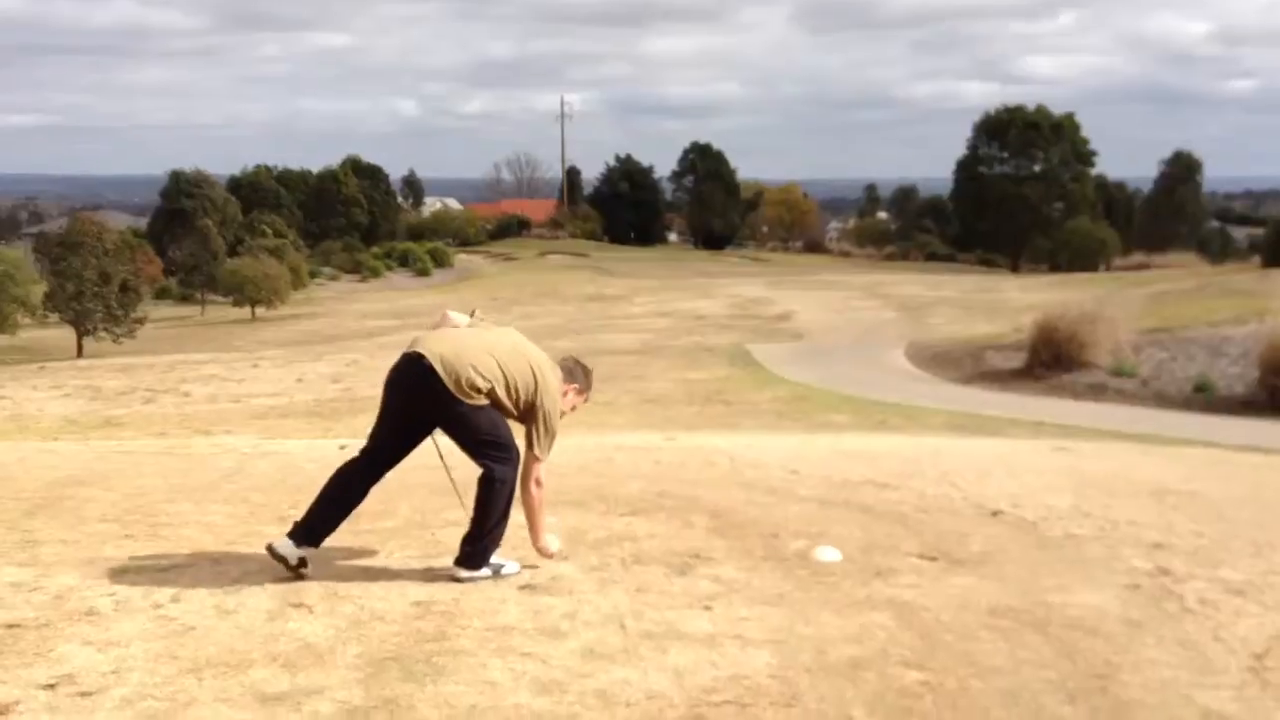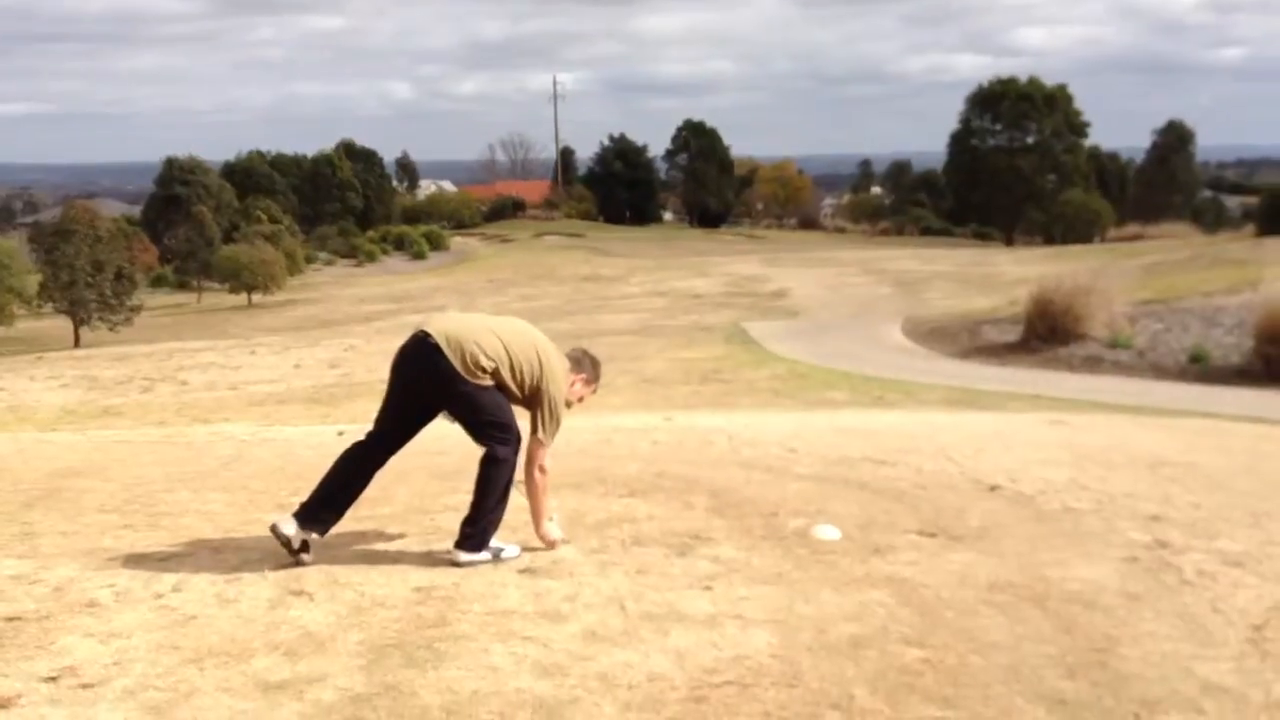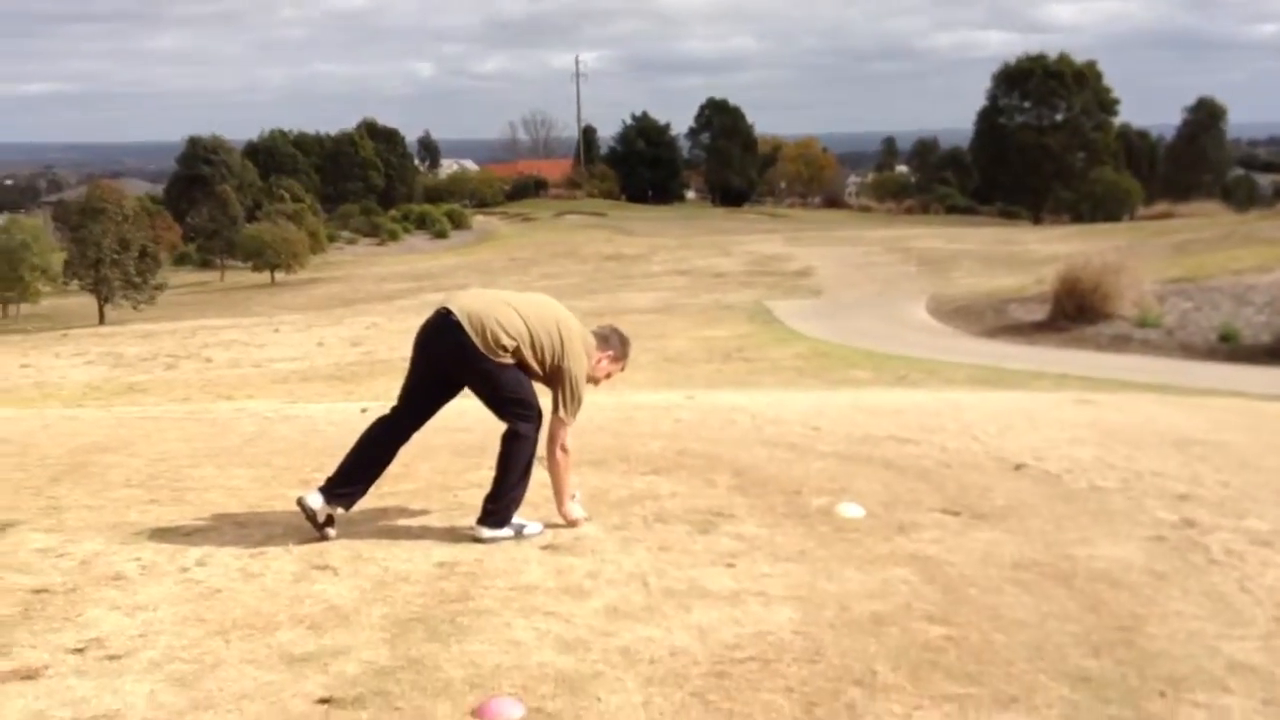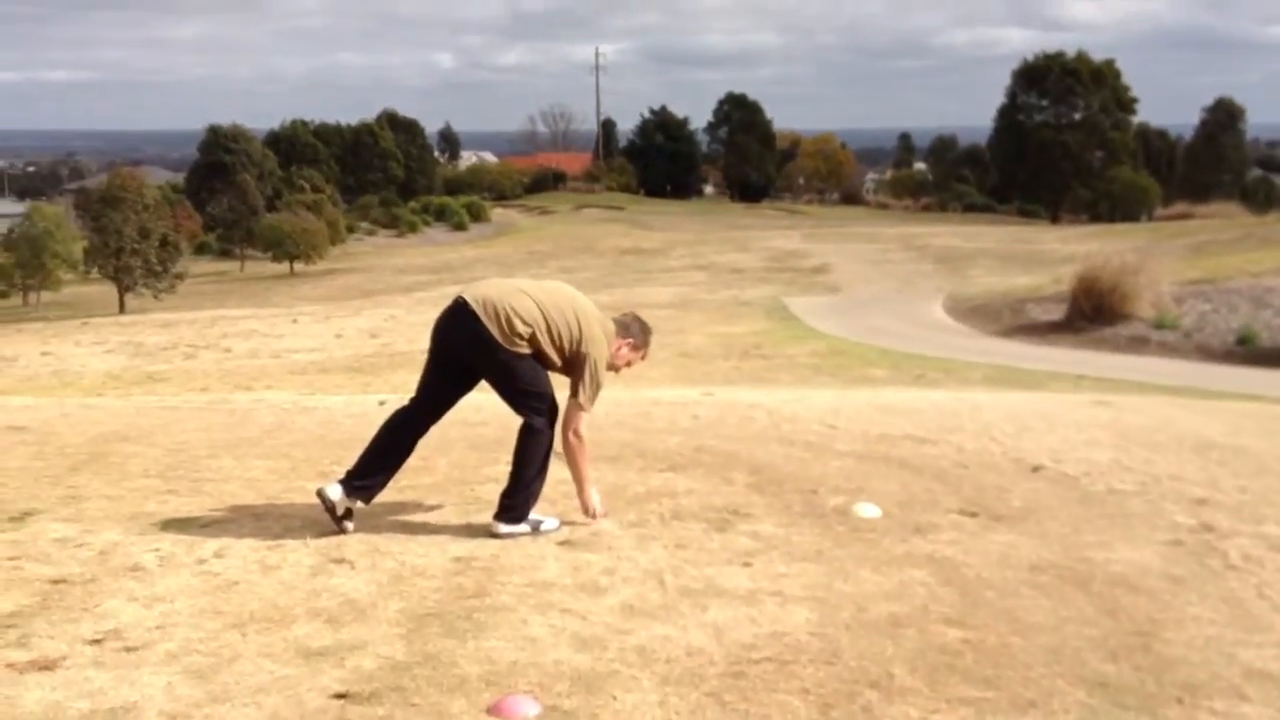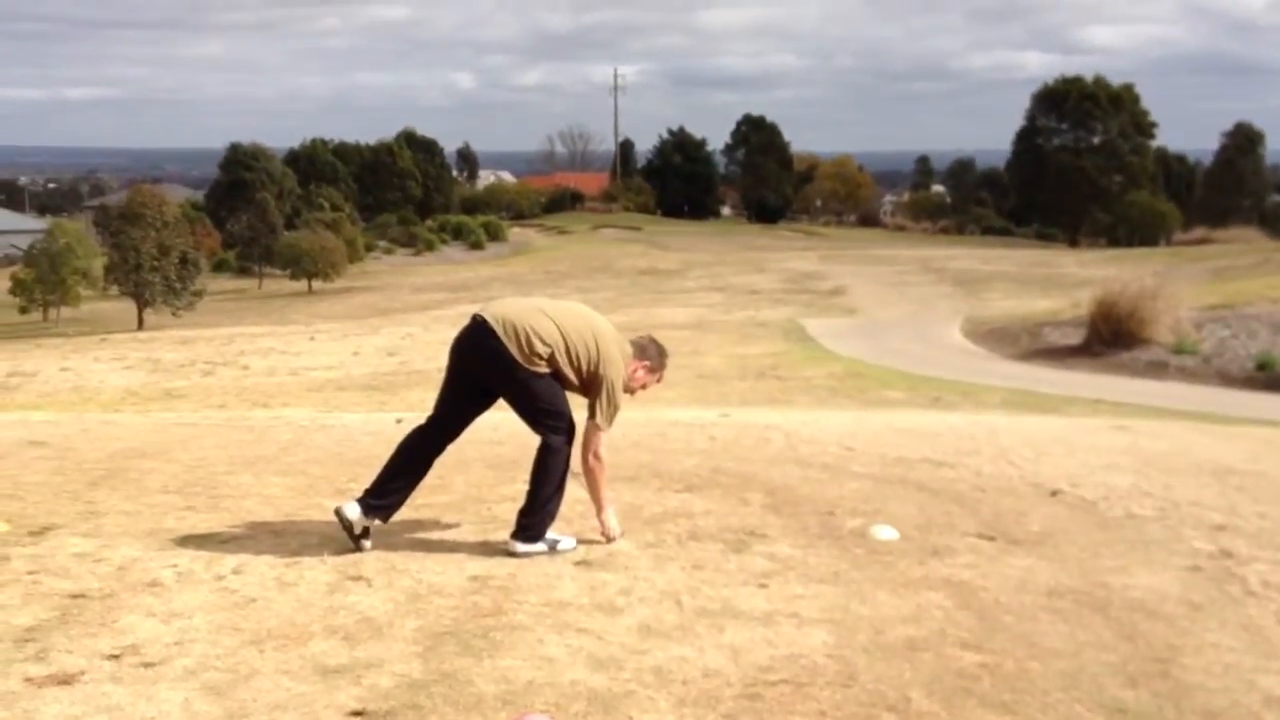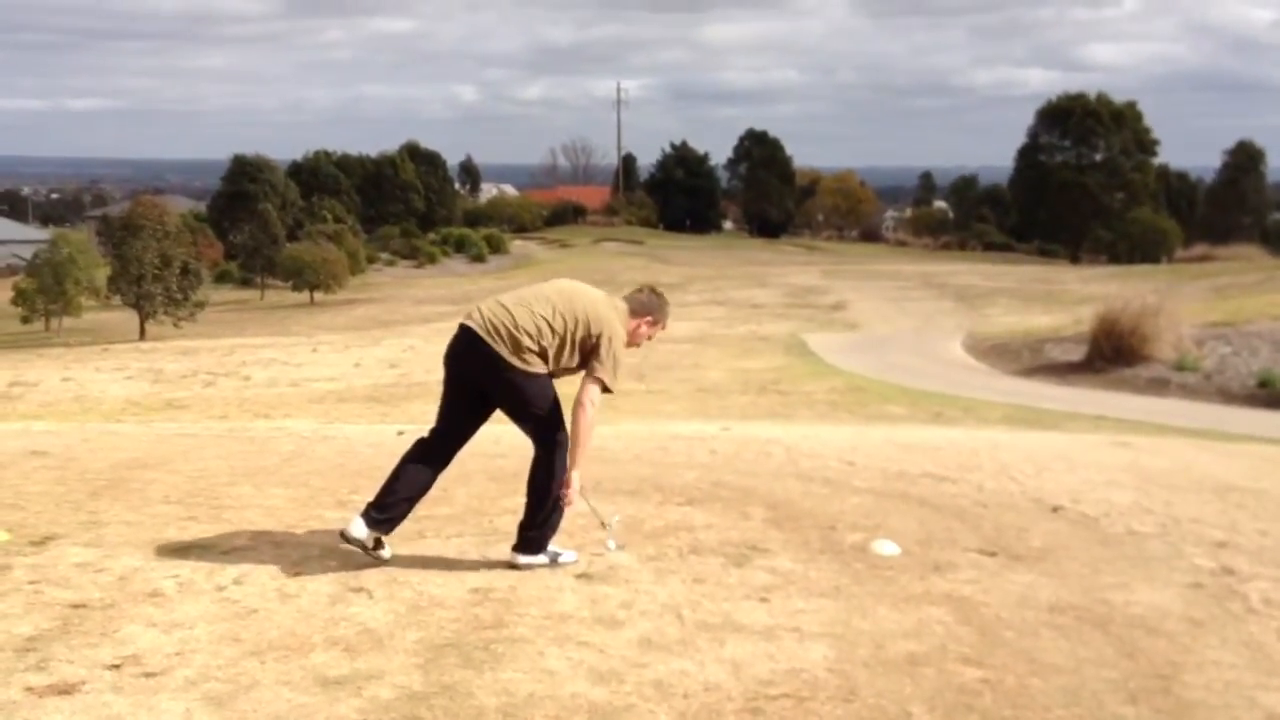
dt=0.5s
person 1, frame 1
left shoulder: (510, 337)
right shoulder: (548, 393)
left elbow: (449, 318)
right elbow: (532, 479)
right wrist: (540, 537)
left hip: (411, 364)
right hip: (454, 382)
left knee: (374, 459)
right knee: (502, 462)
left ankle: (297, 543)
right ankle: (474, 562)
person 1, frame 2
left shoulder: (536, 349)
right shoulder: (554, 381)
right elbow: (537, 466)
right wrist: (543, 525)
left hip: (421, 344)
right hip: (458, 363)
left knee: (379, 442)
right knee: (504, 444)
left ankle: (302, 525)
right ankle: (473, 545)
person 1, frame 3
left shoulder: (567, 330)
right shoulder: (577, 358)
right elbow: (558, 444)
right wrist: (565, 503)
left hip: (444, 321)
right hip: (479, 338)
left knee: (403, 417)
right knee: (526, 421)
left ankle: (327, 499)
right ankle: (496, 521)
person 1, frame 4
left shoulder: (588, 320)
right shoulder: (597, 346)
right elbow: (573, 430)
right wrist: (586, 491)
left hip: (462, 311)
right hip: (496, 329)
left knee: (422, 409)
right knee: (541, 414)
left ankle: (348, 491)
right ankle: (513, 516)
person 1, frame 5
left shoulder: (606, 341)
right shoulder: (613, 366)
right elbow: (592, 452)
right wrist: (604, 511)
left hip: (480, 331)
right hip: (516, 348)
left knee: (439, 428)
right knee: (559, 434)
left ankle: (365, 510)
right ankle: (531, 535)
person 1, frame 6
left shoulder: (592, 303)
right shoulder: (611, 330)
right elbow: (586, 404)
right wrist: (574, 470)
left hip: (471, 335)
right hip: (510, 351)
left knee: (442, 440)
right knee: (552, 440)
left ankle: (371, 523)
right ankle: (533, 547)
